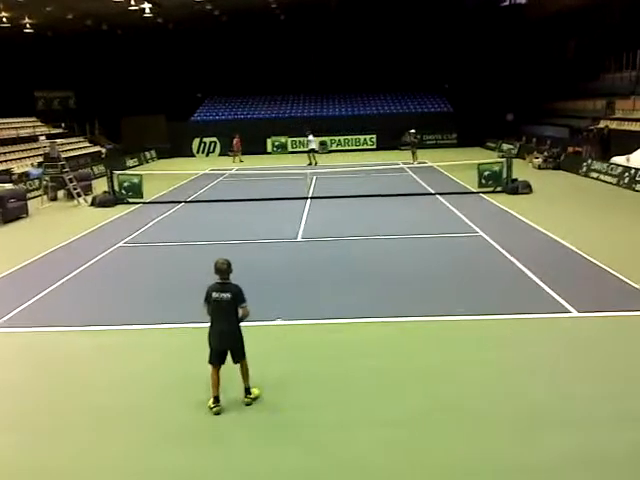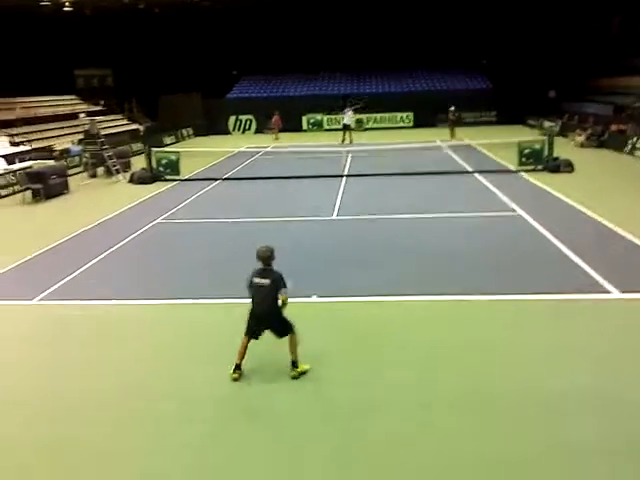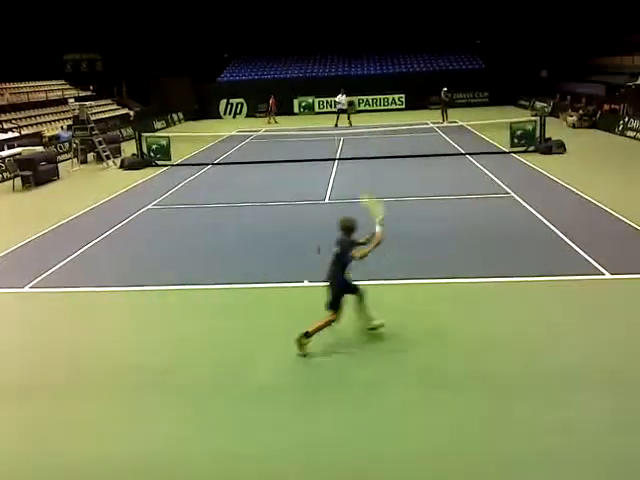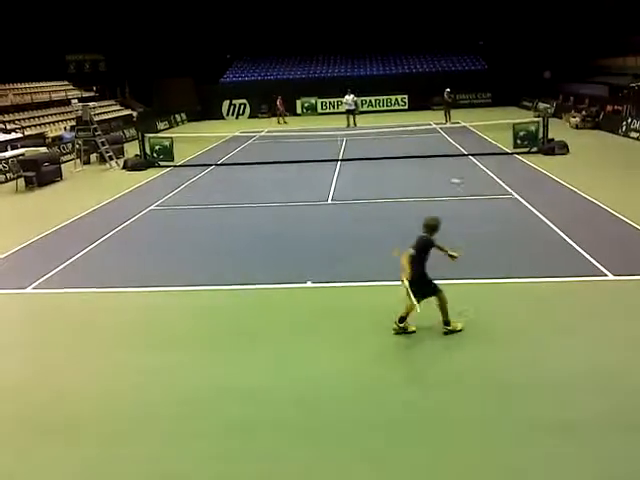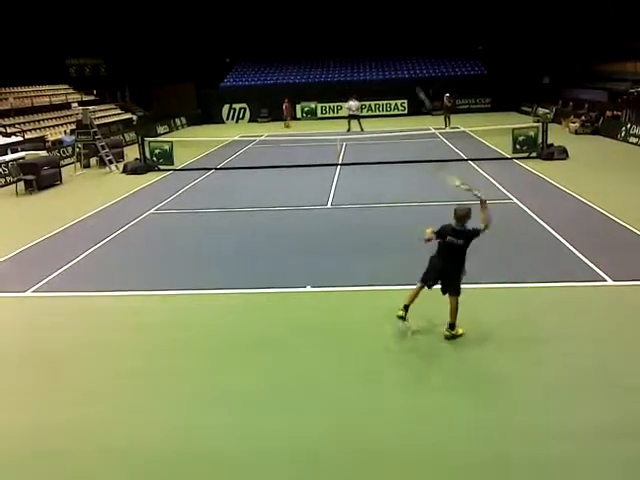
dt=0.5s
person 1, frame 1
left shoulder: (211, 289)
right shoulder: (236, 289)
left elbow: (209, 311)
right elbow: (245, 313)
left hip: (216, 333)
right hip: (233, 332)
left knee: (215, 366)
right knee: (242, 361)
left ankle: (215, 402)
right ankle: (248, 393)
person 1, frame 2
left shoulder: (254, 274)
right shoulder: (277, 276)
right elbow: (283, 301)
right wrist: (280, 305)
left hip: (255, 313)
right hip: (272, 314)
left knee: (247, 338)
right knee: (292, 332)
left ankle: (237, 369)
right ankle: (295, 368)
person 1, frame 3
left shoulder: (344, 241)
right shoulder: (346, 245)
left elbow: (363, 242)
right elbow: (358, 256)
left wrist: (375, 233)
right wrist: (375, 244)
left hip: (339, 279)
right hip: (337, 281)
left knee: (359, 293)
right knee: (334, 315)
left ankle: (368, 322)
right ankle: (304, 337)
person 1, frame 4
left shoulder: (427, 239)
right shoulder: (421, 243)
left elbow: (434, 244)
right elbow: (405, 257)
left wrist: (448, 252)
right wrist: (407, 271)
left hip: (413, 276)
right hip: (417, 277)
left knee: (417, 298)
right knee: (441, 296)
left ankle: (400, 324)
right ankle: (447, 325)
person 1, frame 5
left shoulder: (445, 228)
right shoulder: (469, 234)
left elbow: (428, 239)
right elbow: (485, 225)
left wrist: (429, 232)
right wrist: (484, 207)
left hip: (436, 264)
right hip: (453, 269)
left knee: (421, 285)
right knee: (454, 297)
left ankle: (404, 310)
right ankle: (451, 329)
